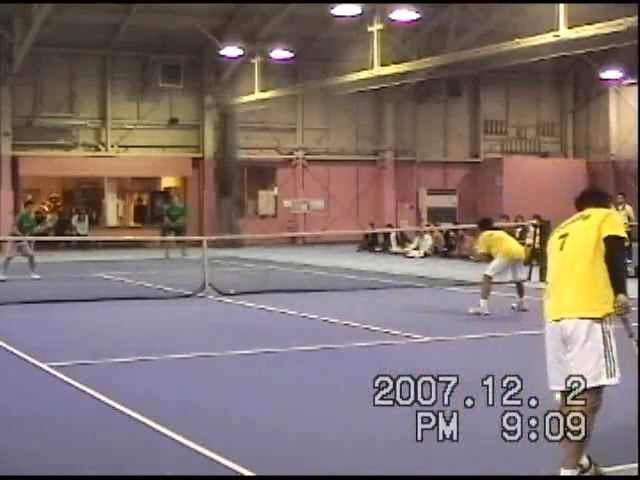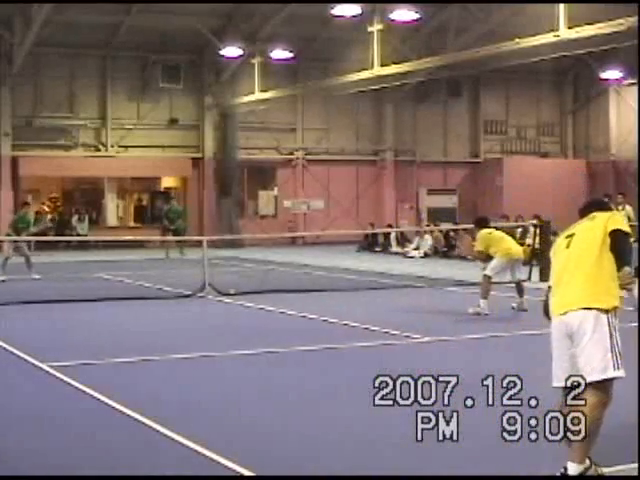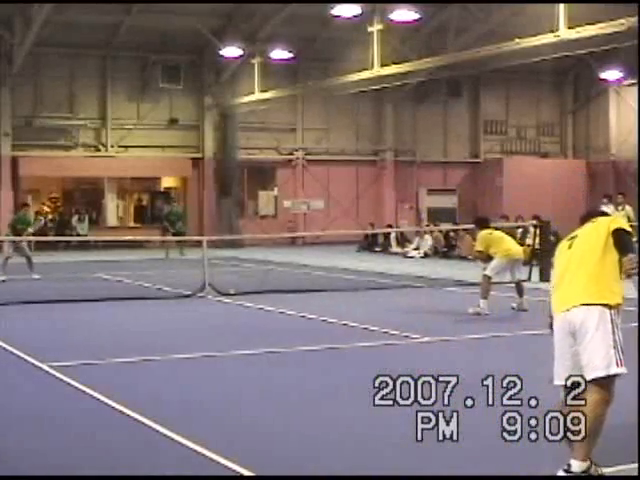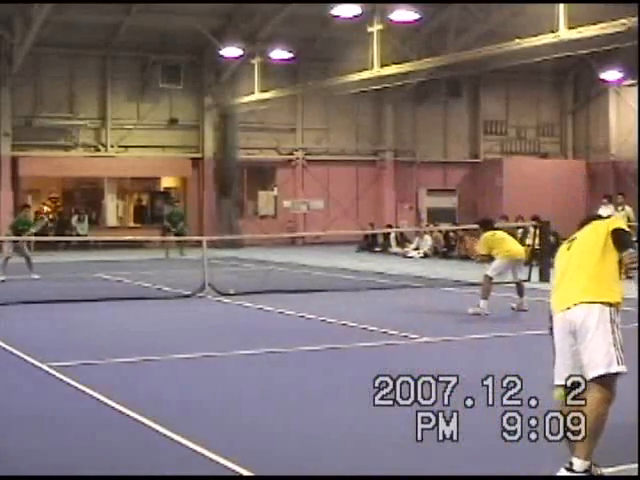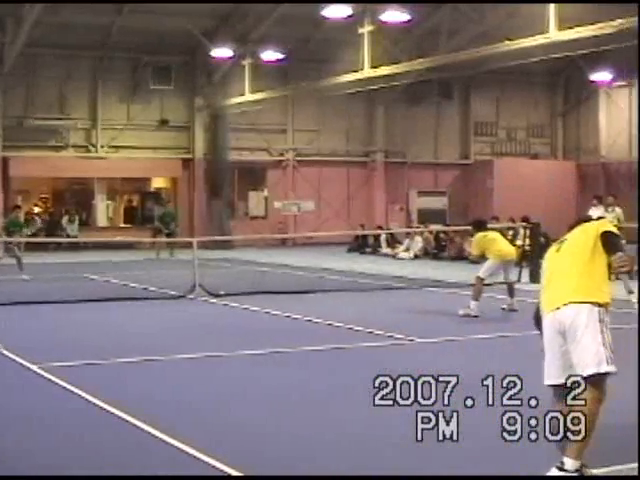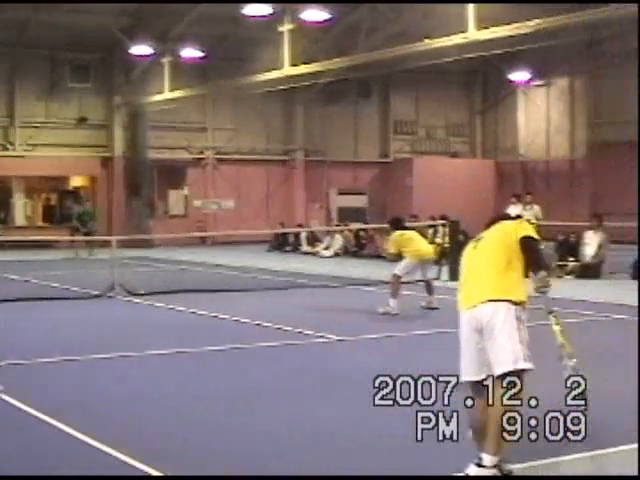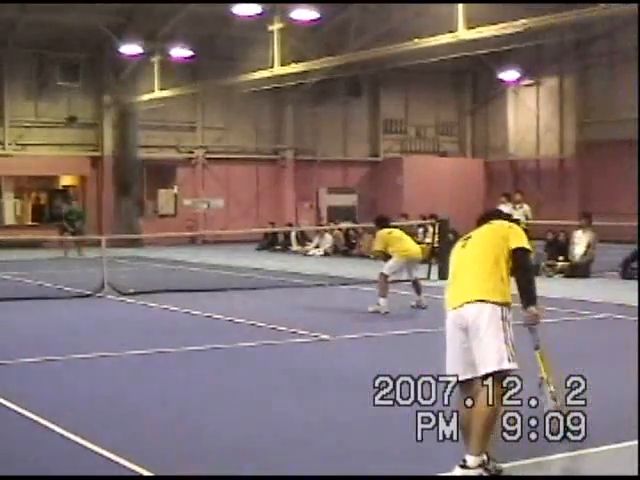
dt=0.2s
person 1, frame 1
left shoulder: (559, 230)
right shoulder: (608, 216)
right elbow: (614, 254)
right wrist: (620, 292)
left hip: (555, 315)
right hip: (588, 314)
left knee: (570, 396)
right knee: (587, 397)
left ankle: (578, 462)
right ankle: (570, 470)
person 1, frame 2
left shoulder: (564, 237)
right shoulder: (611, 218)
right elbow: (619, 242)
left wrist: (555, 317)
right wrist: (625, 268)
left hip: (560, 312)
right hip: (592, 309)
right knee: (598, 392)
left ankle: (579, 463)
right ankle: (574, 469)
person 1, frame 3
left shoulder: (565, 243)
right shoulder: (611, 222)
right elbow: (622, 237)
left wrist: (556, 327)
right wrist: (629, 256)
left hip: (562, 311)
right hip: (595, 307)
right knee: (600, 389)
left ankle: (579, 463)
right ankle: (577, 467)
person 1, frame 4
left shoulder: (566, 247)
right shoulder: (610, 224)
right elbow: (621, 236)
left wrist: (558, 357)
right wrist: (629, 251)
left hip: (562, 311)
right hip: (595, 307)
right knee: (601, 388)
left ankle: (578, 463)
right ankle: (577, 467)
person 1, frame 5
left shoulder: (555, 249)
right shoulder: (599, 226)
right elbow: (609, 237)
left wrist: (549, 338)
right wrist: (618, 254)
left hip: (551, 312)
right hip: (584, 307)
left knee: (563, 394)
right knee: (592, 388)
left ankle: (568, 464)
right ankle: (569, 467)
person 1, frame 6
left shoulder: (472, 246)
right shoulder: (517, 226)
right elbow: (529, 243)
right wrist: (540, 272)
left hip: (468, 310)
right hip: (501, 305)
left knee: (481, 391)
left ankle: (486, 460)
right ankle: (487, 464)
person 1, frame 7
left shoulder: (462, 243)
right shoulder: (509, 228)
right elbow: (521, 262)
right wrist: (530, 304)
left hip: (455, 308)
right hip: (487, 306)
left knee: (468, 389)
right knee: (493, 384)
left ankle: (476, 460)
right ankle: (472, 464)
